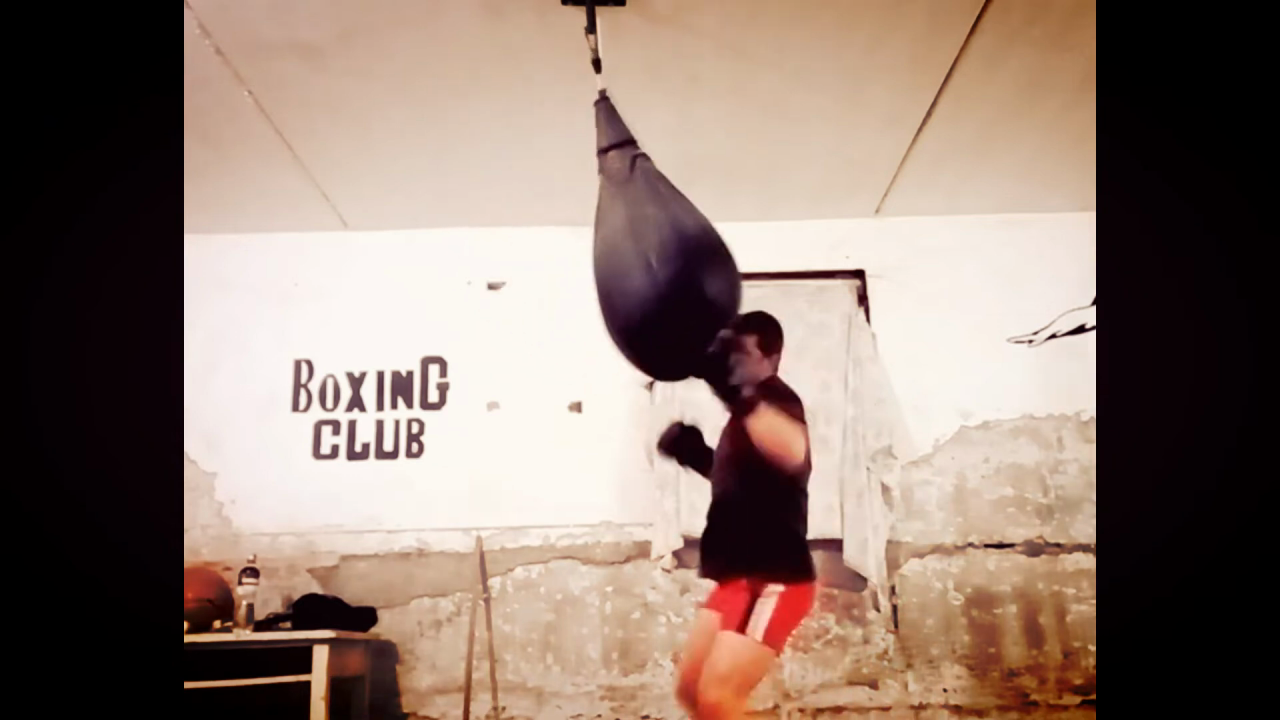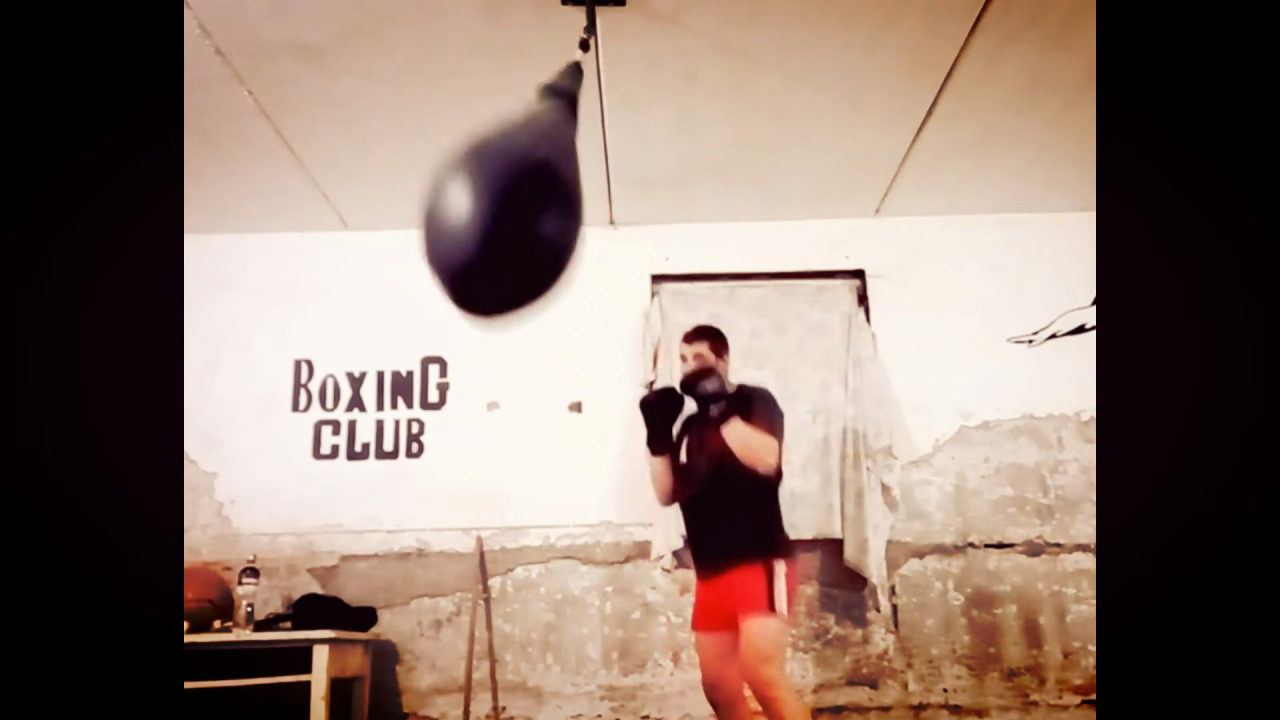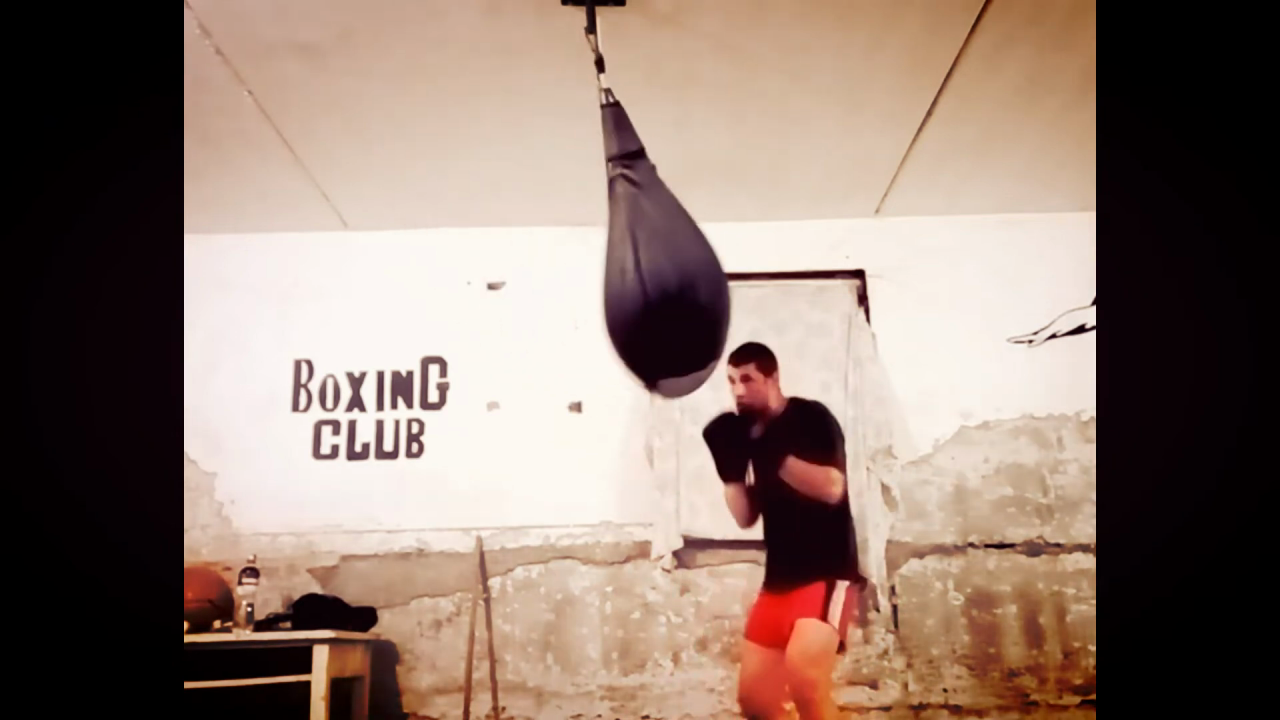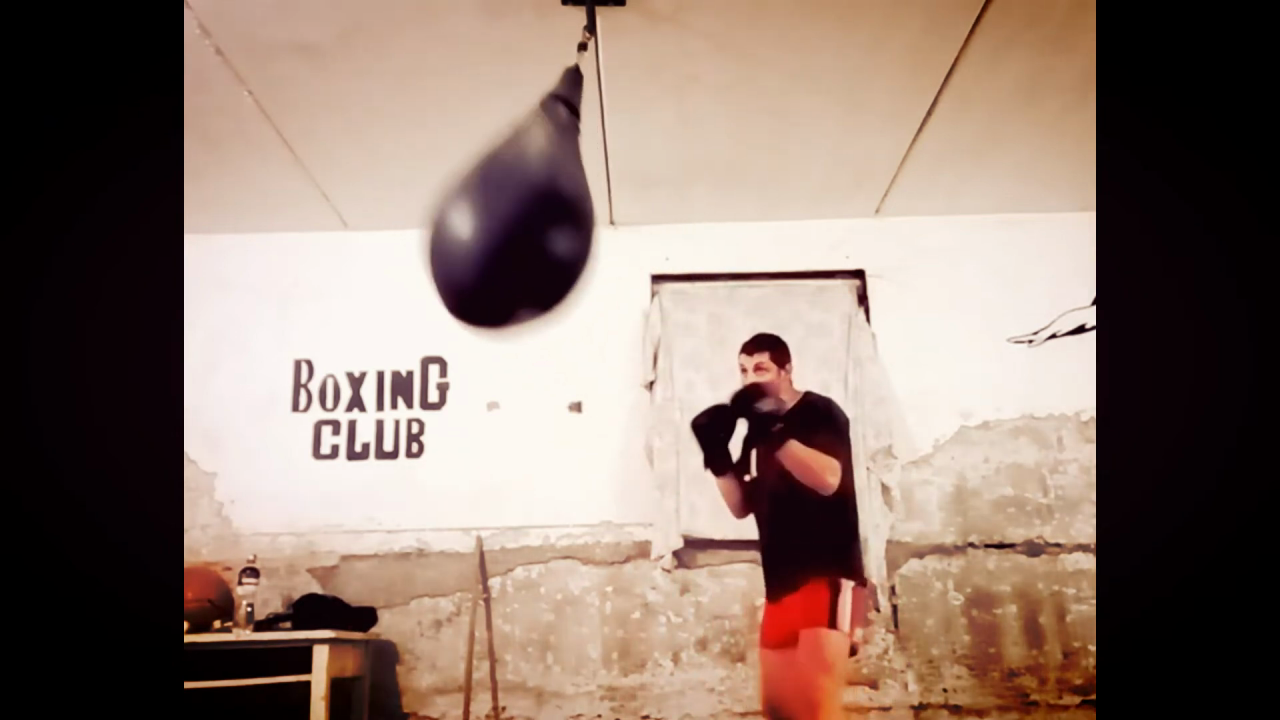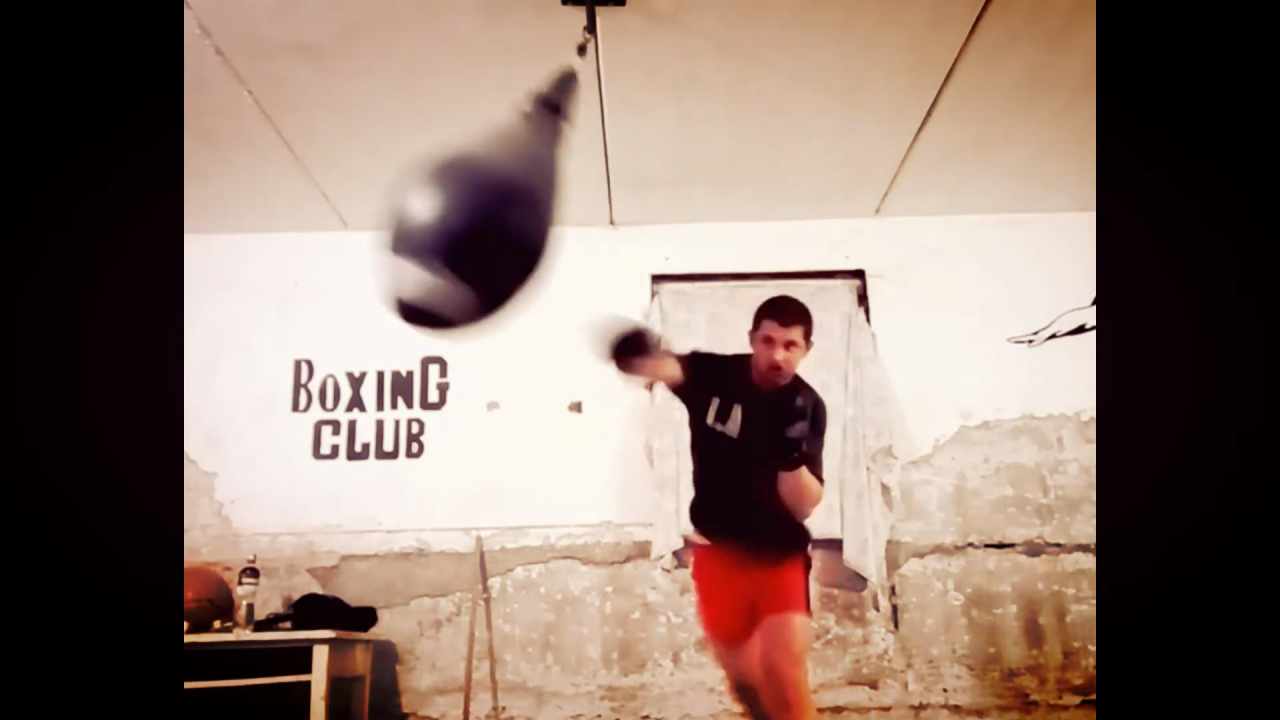
dt=1s
person 1, frame 1
left shoulder: (775, 399)
right shoulder: (745, 409)
left elbow: (794, 452)
left wrist: (741, 394)
right wrist: (696, 454)
left hip: (770, 581)
right hip: (735, 576)
person 1, frame 2
left shoulder: (753, 400)
right shoulder: (689, 424)
left elbow: (766, 459)
right elbow: (667, 494)
left wrist: (720, 408)
right wrist: (657, 437)
left hip: (758, 561)
right hip: (712, 569)
left knee: (763, 676)
right knee: (719, 687)
person 1, frame 3
left shoulder: (811, 418)
right shoulder: (747, 435)
left elbow: (832, 488)
right elbow: (744, 516)
left wrist: (774, 456)
right wrist: (728, 469)
left hip: (827, 575)
right hip: (779, 580)
left knee: (804, 676)
person 1, frame 4
left shoulder: (820, 412)
right shoulder: (756, 432)
left elbow: (828, 479)
right elbow: (742, 507)
left wrist: (776, 431)
right wrist: (716, 454)
left hip: (830, 576)
right hip: (784, 582)
person 1, frame 5
left shoulder: (807, 406)
right shoulder: (713, 373)
left elbow: (804, 504)
right elbow: (664, 368)
left wrist: (792, 452)
right wrist: (642, 357)
left hip: (780, 554)
right hip: (719, 551)
left knee: (785, 681)
right knee: (747, 682)
